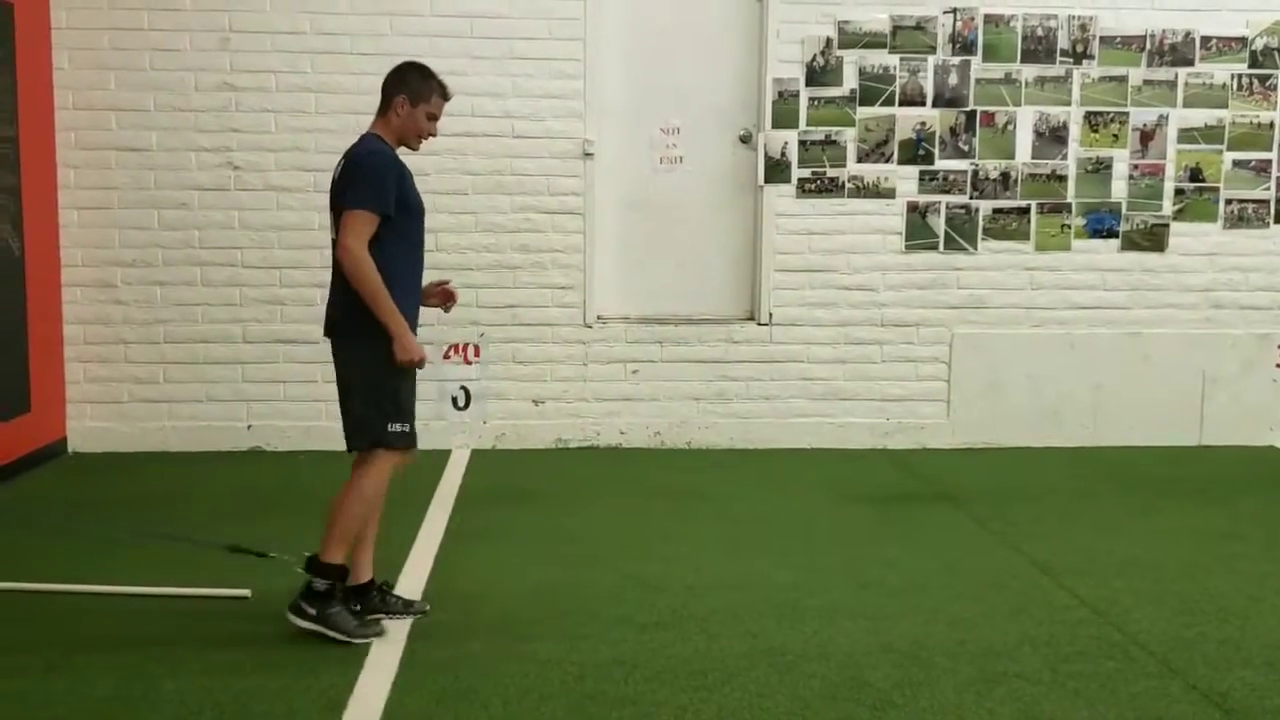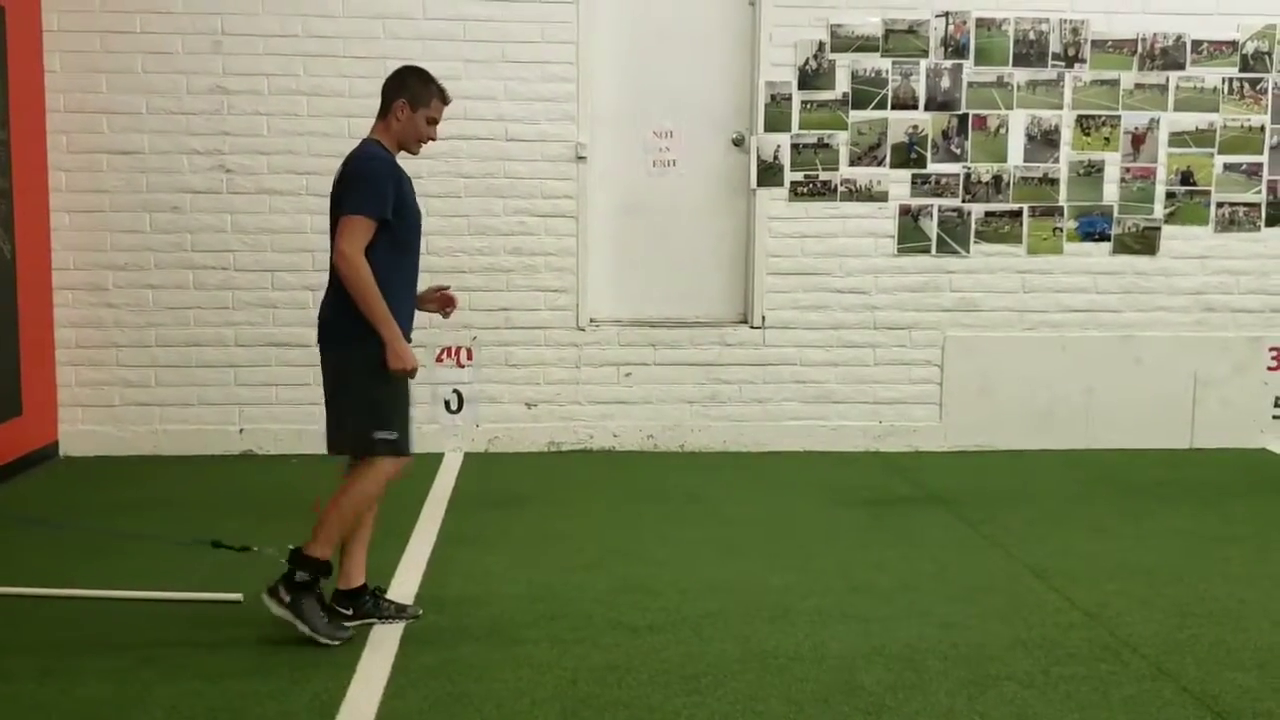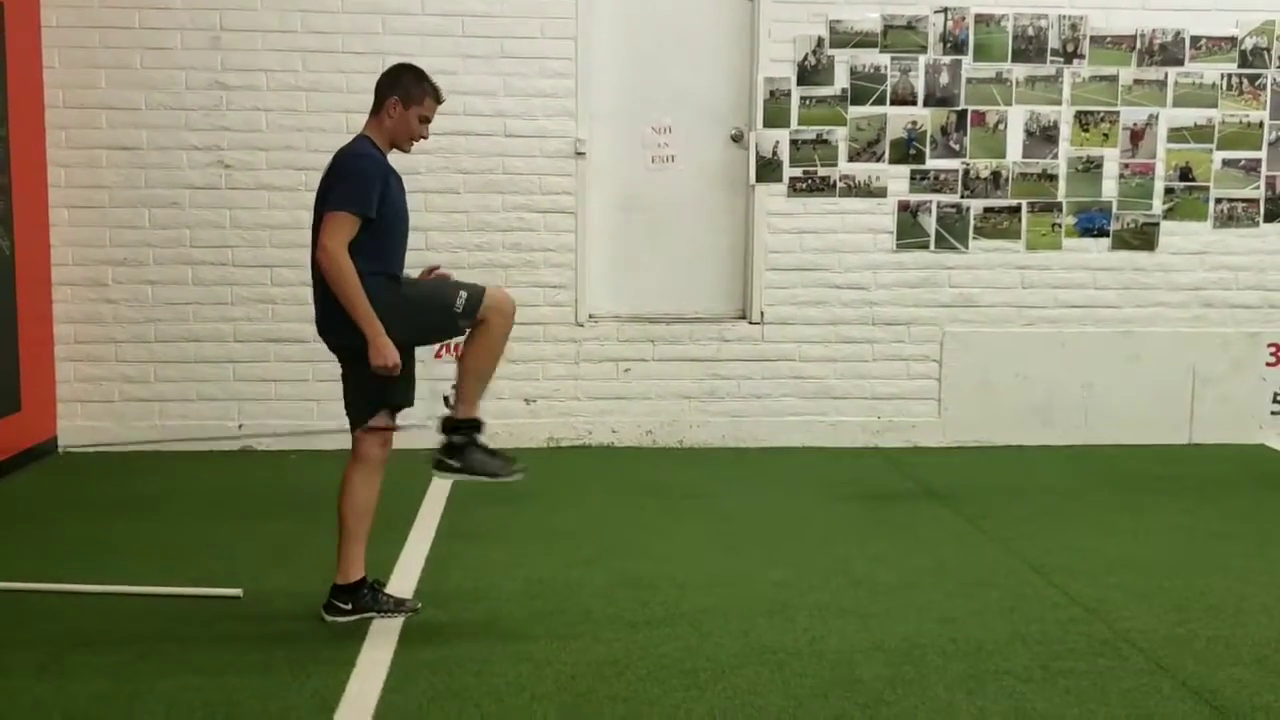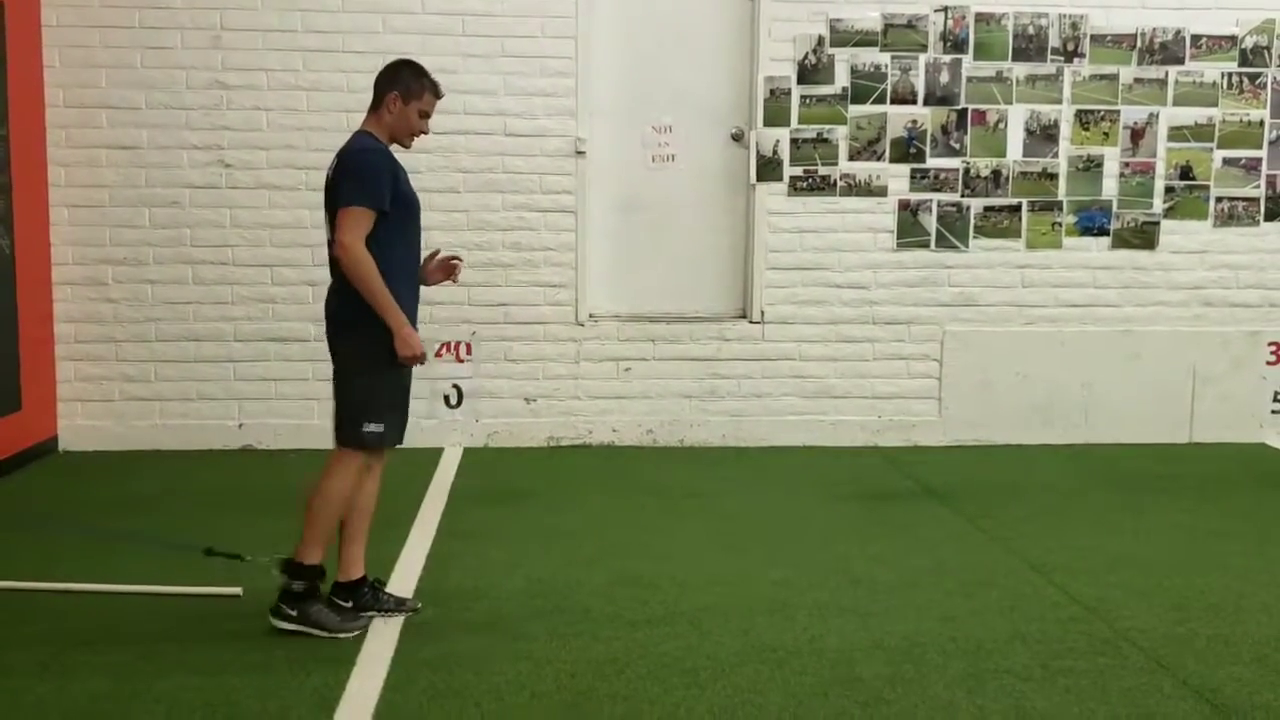
dt=0.4s
person 1, frame 1
left shoulder: (371, 161)
right shoulder: (375, 162)
right elbow: (351, 250)
left wrist: (416, 294)
right wrist: (400, 329)
left hip: (369, 332)
right hip: (375, 338)
left knee: (376, 455)
right knee: (385, 455)
left ankle: (357, 587)
right ankle: (320, 591)
person 1, frame 2
left shoulder: (376, 167)
right shoulder: (373, 168)
right elbow: (348, 255)
left wrist: (416, 300)
right wrist: (394, 338)
left hip: (366, 337)
right hip: (363, 340)
left knee: (371, 462)
right knee: (382, 461)
left ankle: (352, 593)
right ankle: (299, 580)
person 1, frame 3
left shoulder: (371, 165)
right shoulder: (360, 163)
right elbow: (331, 251)
left wrist: (413, 286)
right wrist: (377, 335)
left hip: (363, 317)
right hip: (364, 317)
left knee: (372, 446)
right knee: (497, 308)
left ankle: (350, 588)
right ankle: (460, 437)
person 1, frame 4
left shoulder: (370, 159)
right shoulder: (369, 159)
right elbow: (348, 247)
left wrist: (417, 274)
right wrist: (400, 325)
left hip: (368, 330)
right hip: (373, 335)
left knee: (359, 453)
right knee: (362, 455)
left ankle: (350, 586)
right ankle: (299, 591)
